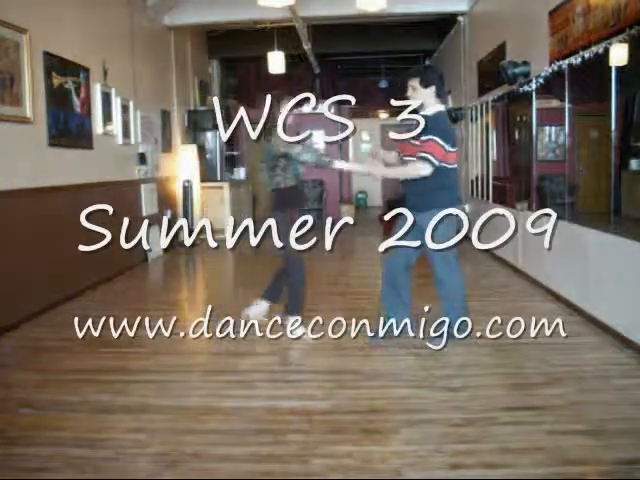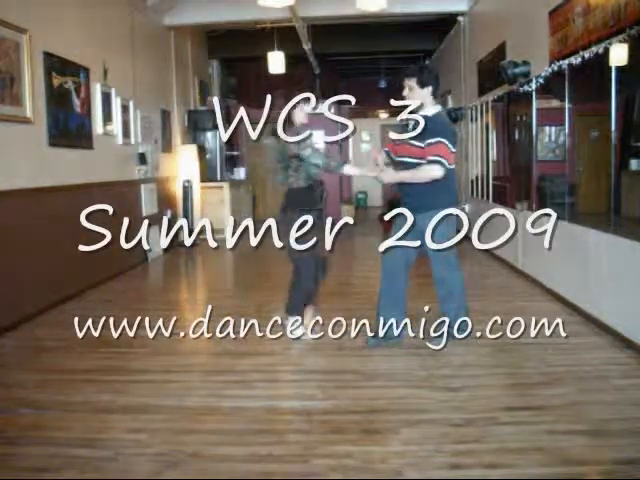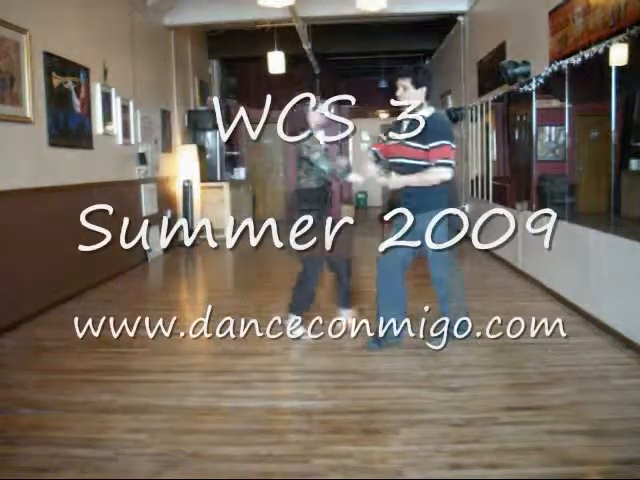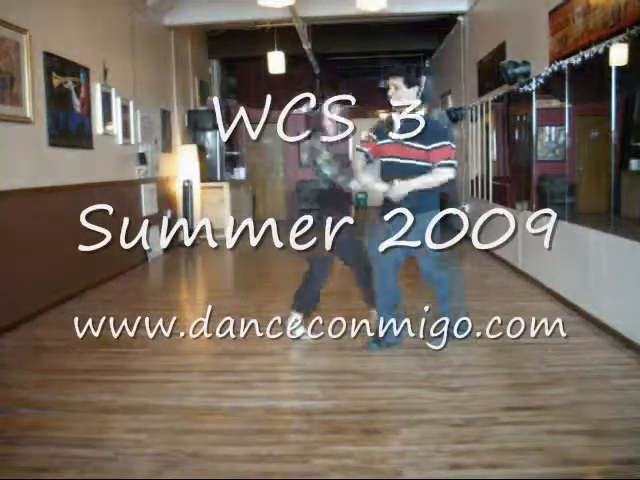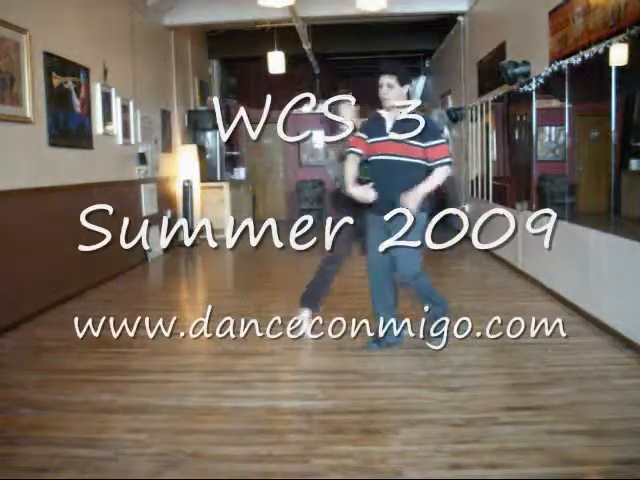
dt=0.1s
person 1, frame 1
left shoulder: (437, 125)
right shoulder: (422, 122)
left elbow: (423, 168)
right elbow: (406, 157)
left wrist: (383, 171)
right wrist: (385, 157)
left hip: (437, 210)
right hip: (414, 208)
left knee: (444, 266)
right knee: (395, 261)
left ankle: (456, 326)
right ankle: (395, 321)
person 1, frame 2
left shoulder: (439, 125)
right shoulder: (410, 124)
left elbow: (435, 170)
right elbow: (393, 156)
left wrist: (396, 177)
right wrist: (380, 165)
left hip: (435, 211)
right hip: (409, 211)
left knee: (444, 269)
right knee: (393, 264)
left ankle: (456, 326)
right ankle: (391, 326)
person 1, frame 3
left shoulder: (437, 126)
right shoulder: (399, 125)
left elbow: (444, 172)
right elbow: (378, 155)
left wrist: (402, 181)
right wrist: (377, 172)
left hip: (431, 212)
right hip: (403, 211)
left knee: (441, 269)
right knee: (388, 265)
left ankle: (456, 325)
right ankle: (390, 327)
person 1, frame 4
left shoulder: (432, 127)
right shoulder: (383, 127)
left elbow: (447, 171)
right elbow: (364, 155)
left wrist: (408, 185)
right wrist: (365, 179)
left hip: (421, 213)
right hip: (389, 213)
left knee: (434, 268)
right knee: (382, 268)
left ankle: (453, 323)
right ankle: (389, 329)
person 1, frame 5
left shoulder: (424, 125)
right shoulder: (370, 125)
left elbow: (444, 168)
right elbow: (353, 157)
left wrist: (417, 193)
right wrist: (352, 186)
left hip: (410, 213)
right hip: (378, 212)
left knee: (407, 271)
right knee: (378, 271)
left ankle: (440, 314)
right ankle: (388, 330)
person 2, frame 1
left shoulder: (275, 138)
right shoulder: (279, 140)
right elbow: (312, 157)
left hip: (286, 207)
right hip: (286, 209)
left knee: (290, 263)
right knee: (295, 265)
left ankle: (261, 306)
right ankle: (292, 320)
person 2, frame 2
left shoulder: (301, 137)
right shoulder: (292, 138)
right elbow: (324, 162)
right wrist: (364, 171)
left hip: (311, 208)
right hip: (298, 210)
left knee: (317, 263)
right knee: (306, 266)
left ankle: (305, 310)
right ankle: (294, 320)
person 2, frame 3
left shoulder: (317, 139)
right shoulder: (306, 140)
left elbow: (332, 167)
right elbow: (331, 168)
left hip: (322, 209)
right hip: (308, 209)
left knee: (342, 261)
right knee: (313, 266)
left ankle: (346, 311)
right ankle: (294, 319)
person 2, frame 4
left shoulder: (342, 140)
right shoulder: (317, 142)
right elbow: (333, 173)
right wrist: (358, 184)
left hip: (339, 209)
right hip: (326, 210)
left knee: (358, 261)
right knee: (322, 266)
left ankle: (372, 310)
right ankle: (296, 318)
person 2, frame 5
right shoulder: (335, 142)
right elbow: (337, 175)
left hip: (363, 209)
right hip: (345, 209)
right knee: (333, 262)
right ankle: (306, 312)
